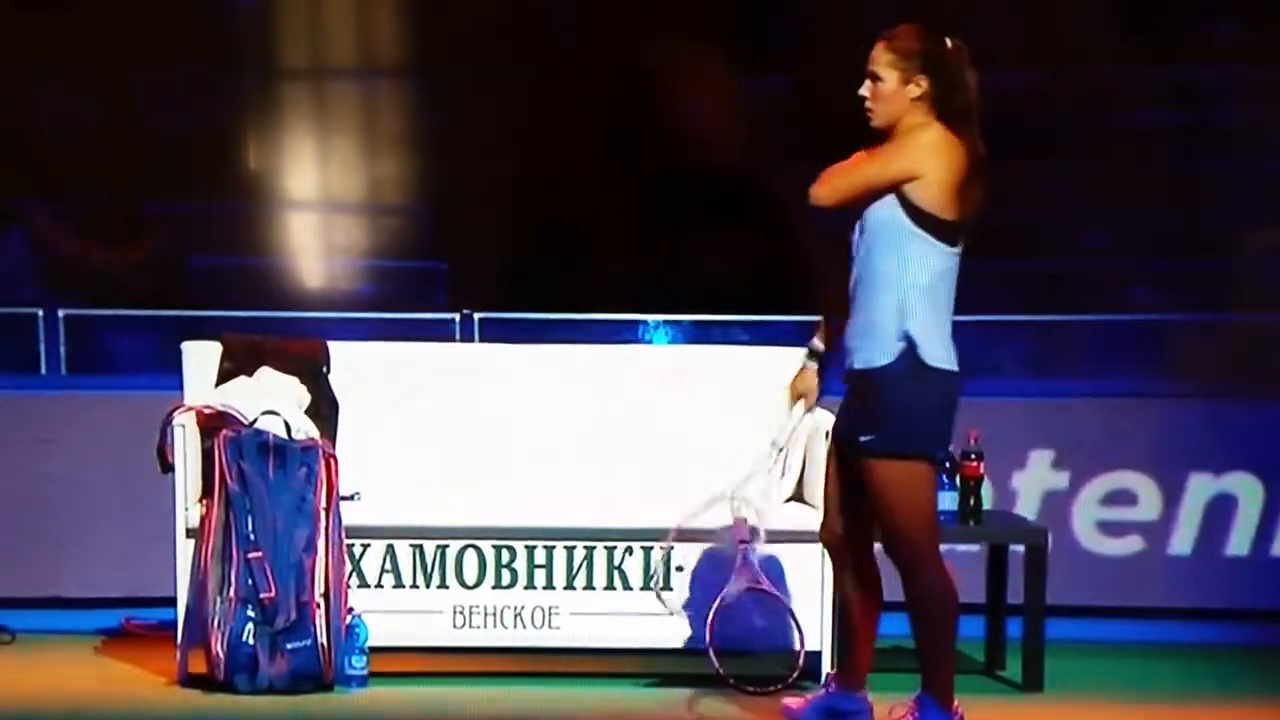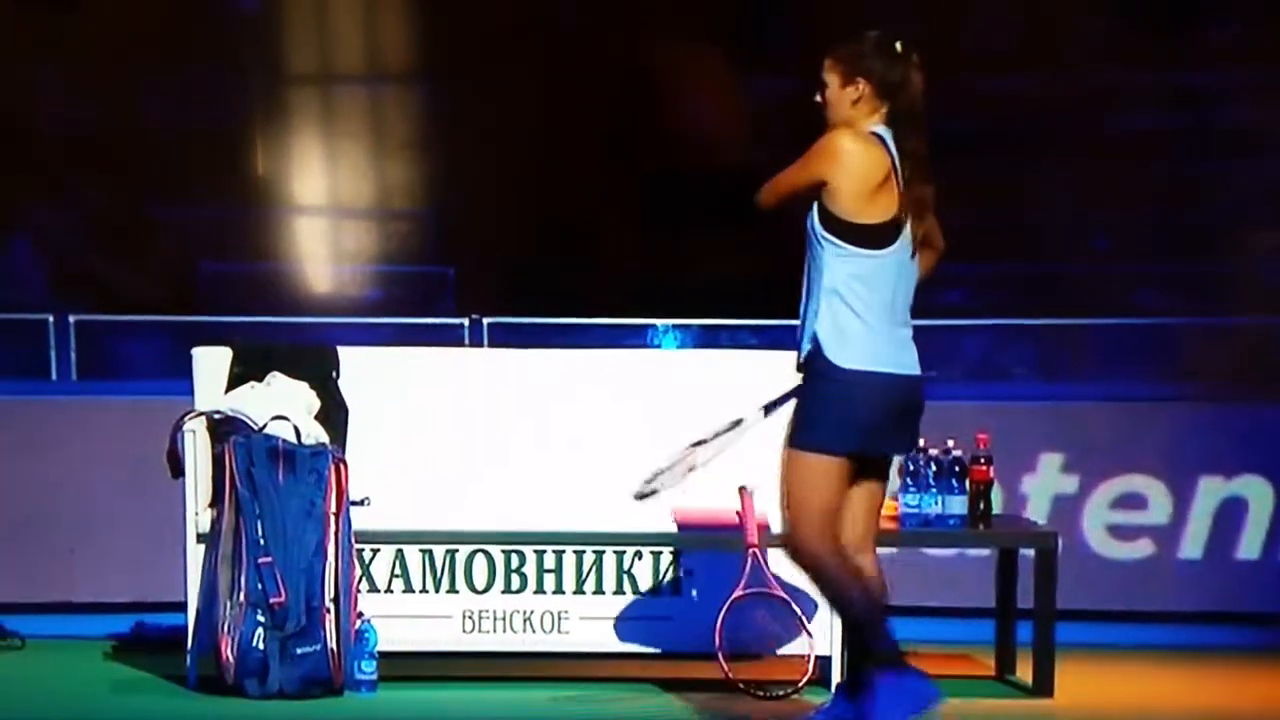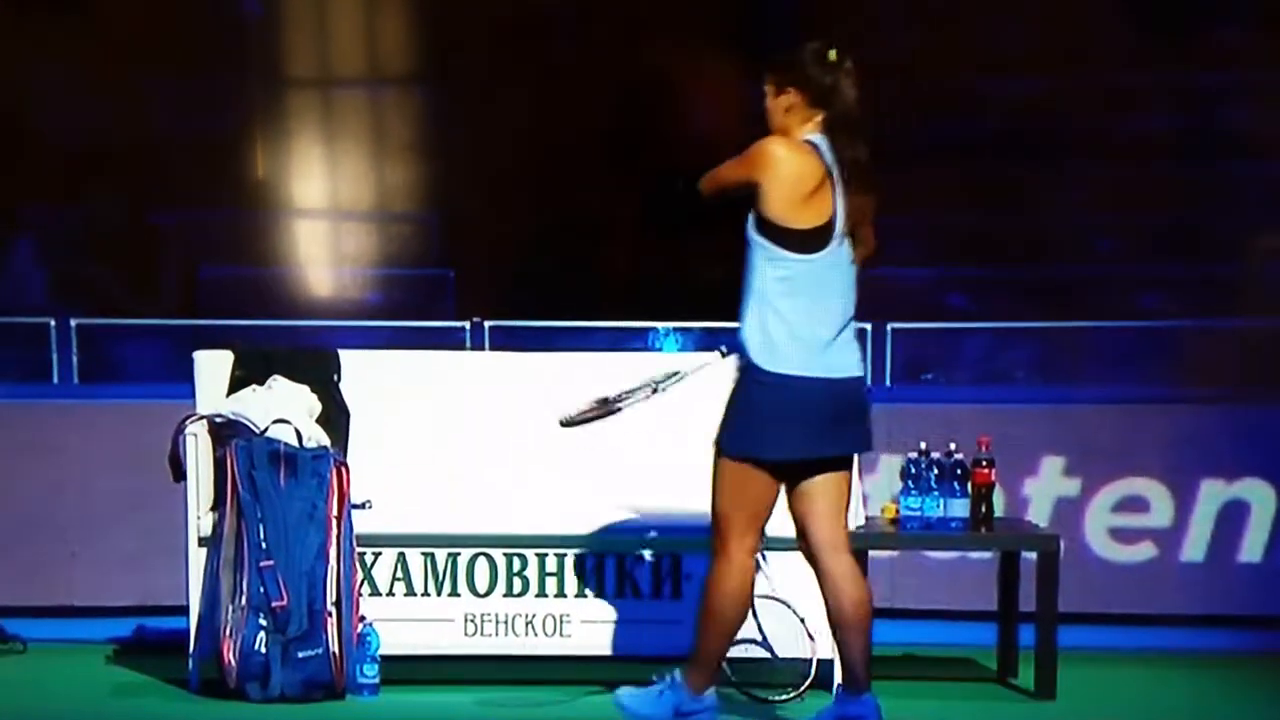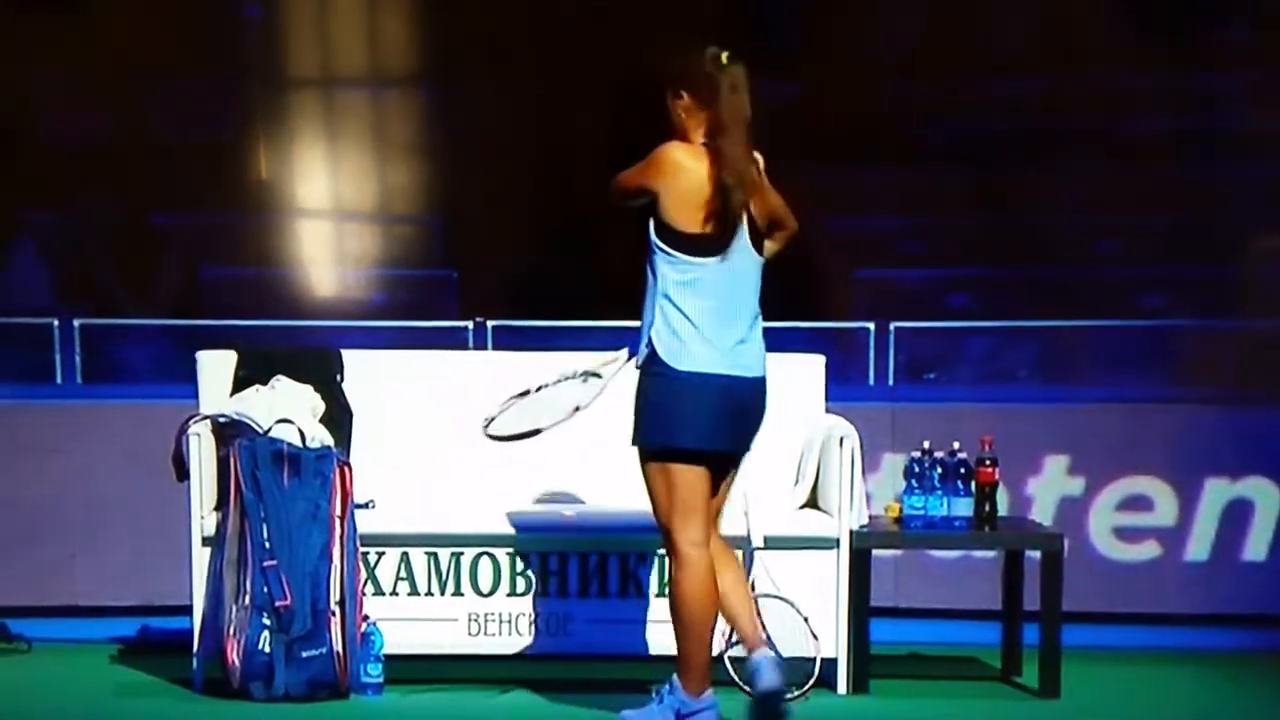
dt=0.5s
person 1, frame 1
left shoulder: (936, 146)
right shoulder: (888, 165)
left elbow: (822, 192)
left wrist: (851, 166)
right wrist: (817, 352)
left hip: (908, 377)
right hip: (870, 376)
left knee: (912, 550)
right knee: (843, 538)
person 1, frame 2
left shoulder: (844, 148)
right shoulder: (903, 162)
left elbow: (767, 196)
right elbow: (931, 247)
left hip: (845, 376)
right hip: (891, 377)
left knee: (808, 537)
right knee: (851, 544)
person 1, frame 3
left shoulder: (778, 155)
right shoulder: (845, 169)
left elbow: (709, 186)
left hip: (777, 382)
right hip: (837, 383)
left knee: (734, 544)
right knee: (830, 548)
person 1, frame 4
left shoulder: (676, 160)
right shoulder: (749, 173)
left elbow: (618, 187)
right elbow: (784, 229)
left hip: (683, 379)
right hip: (743, 381)
left knee: (686, 541)
right knee: (709, 535)
right ankle: (760, 657)
